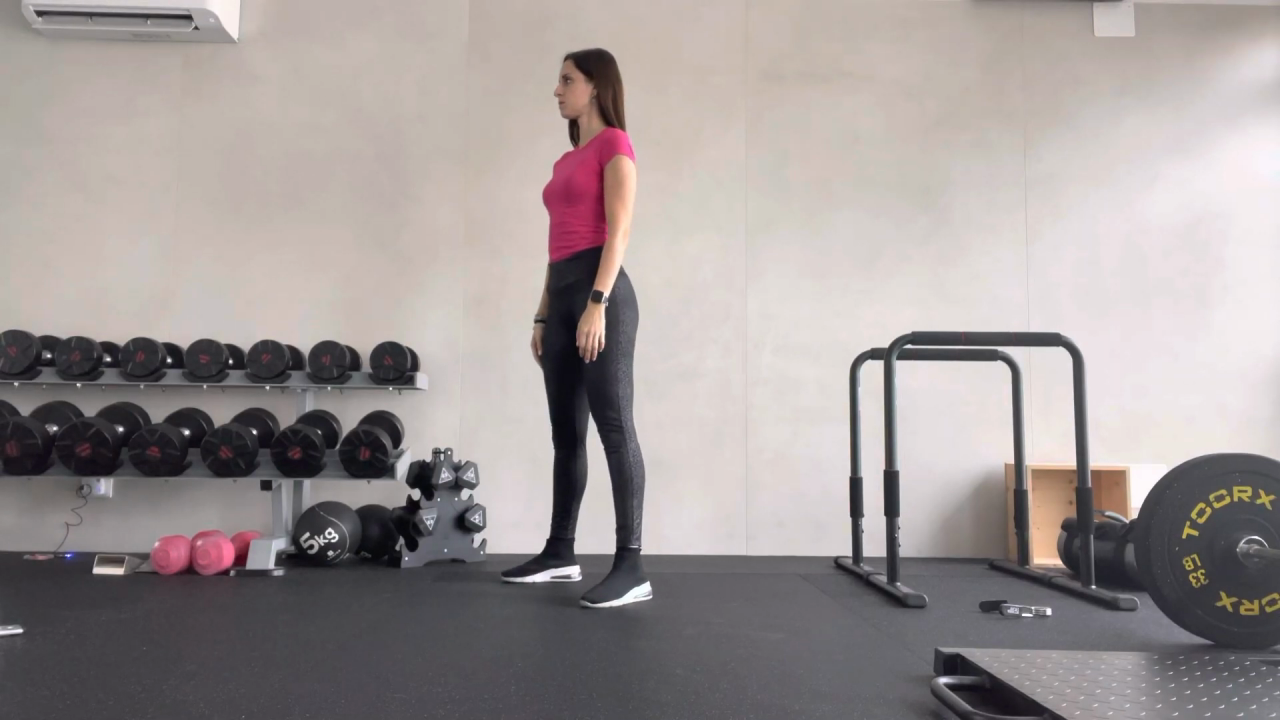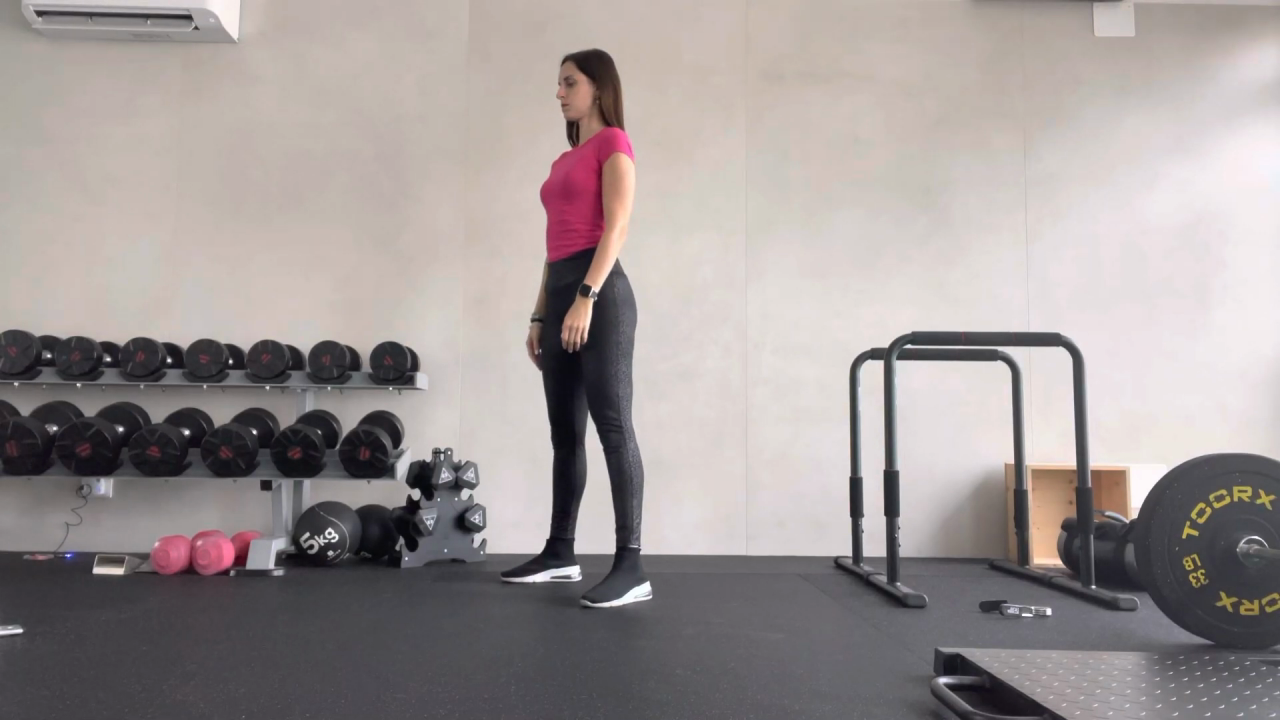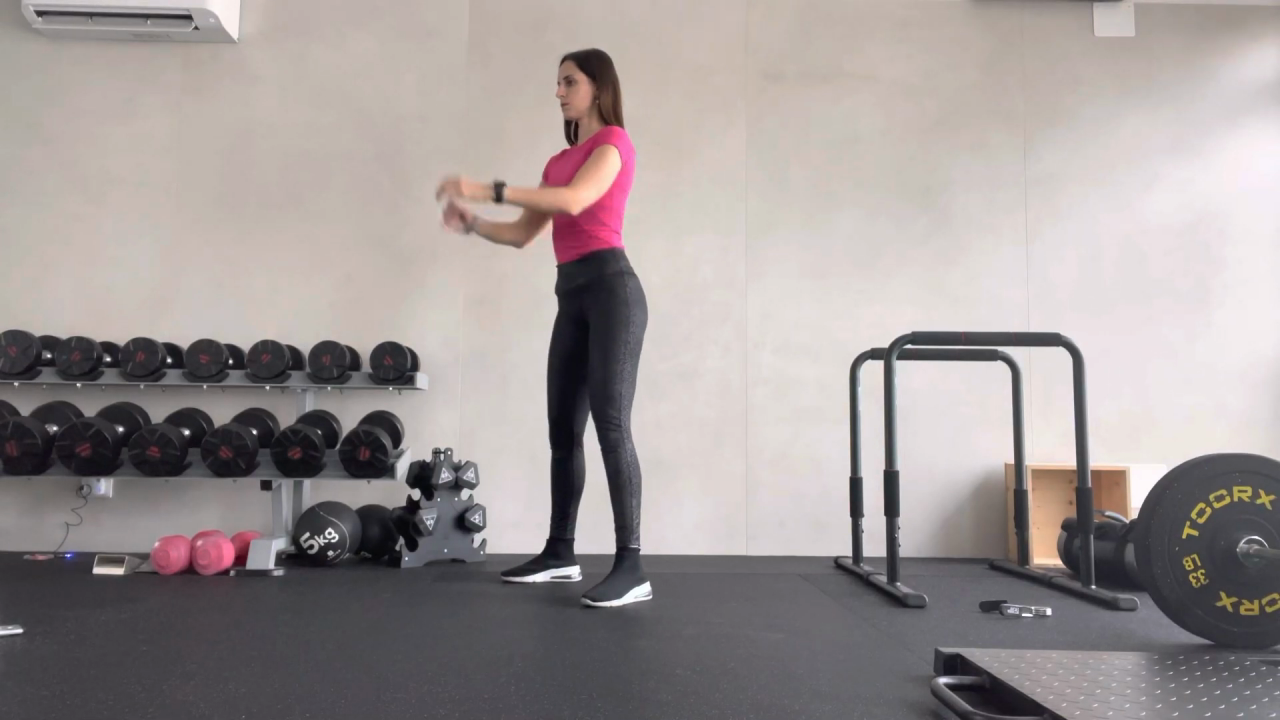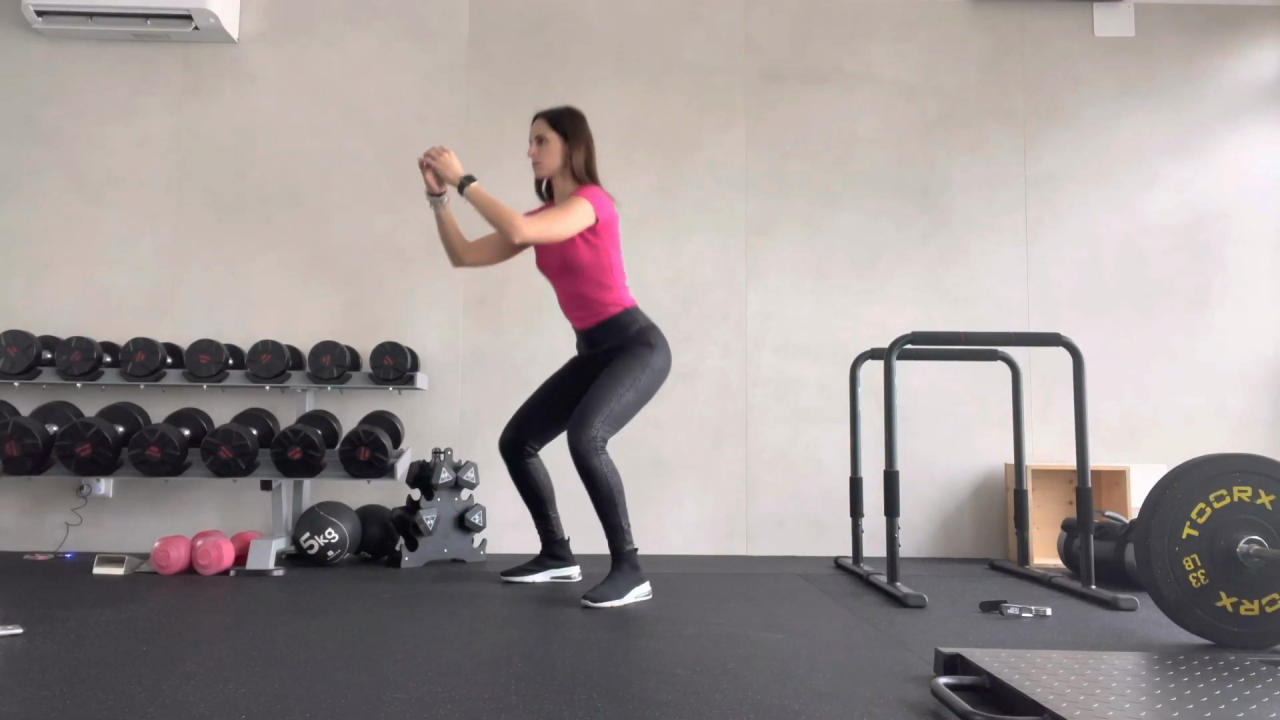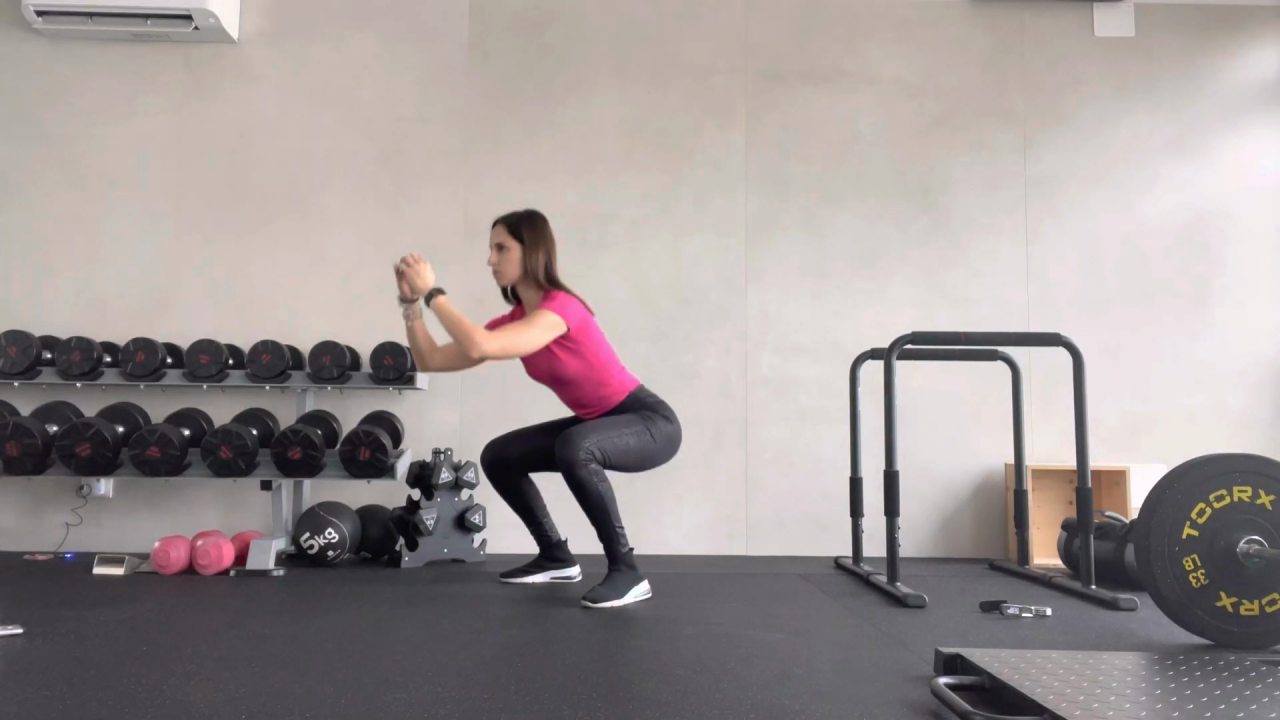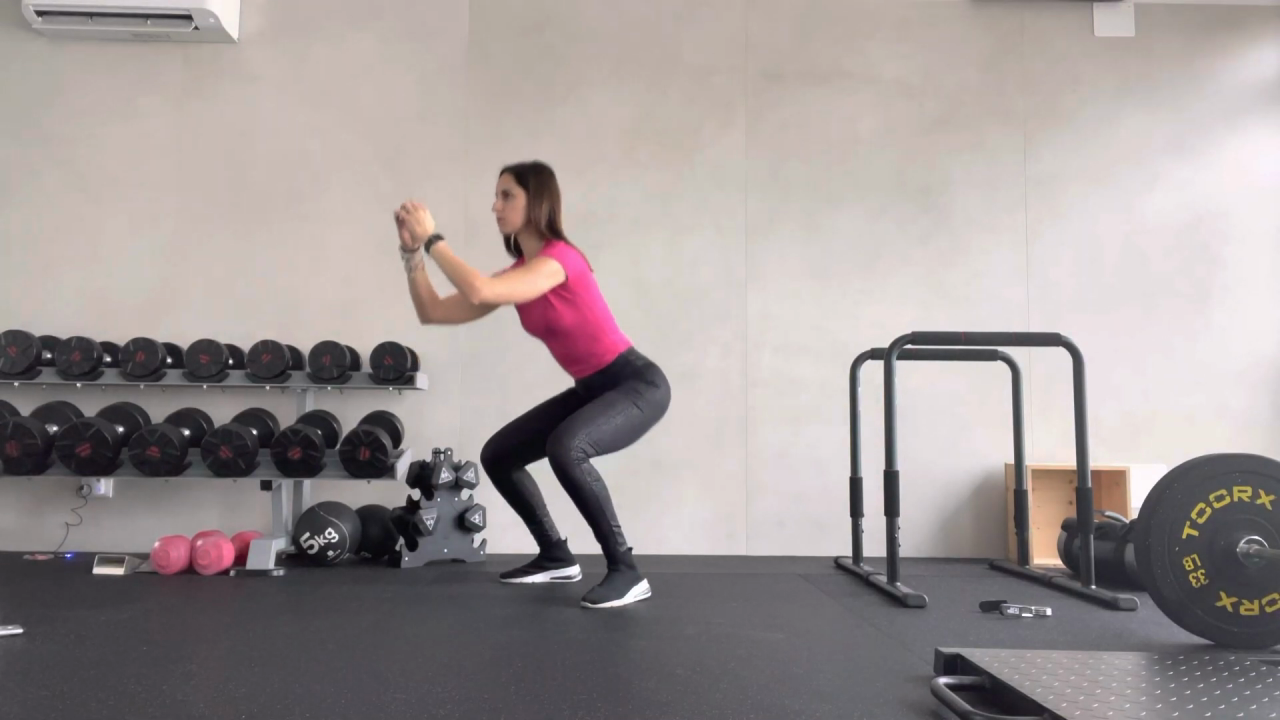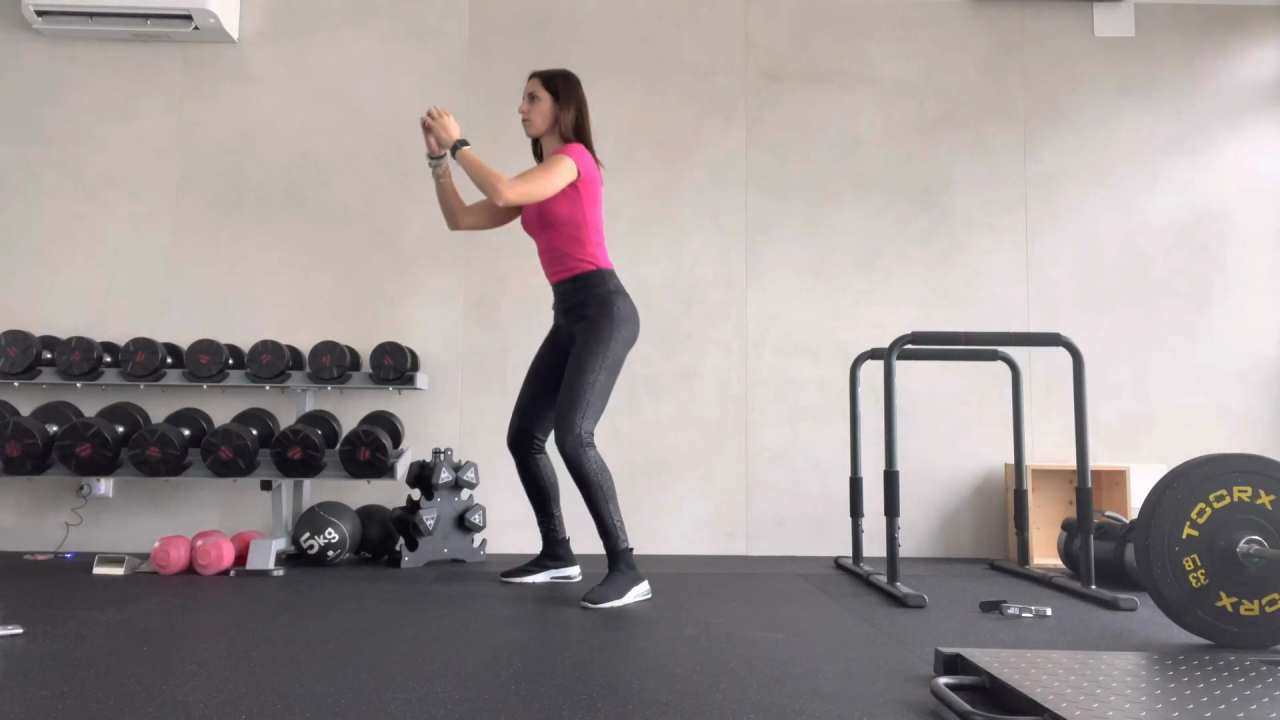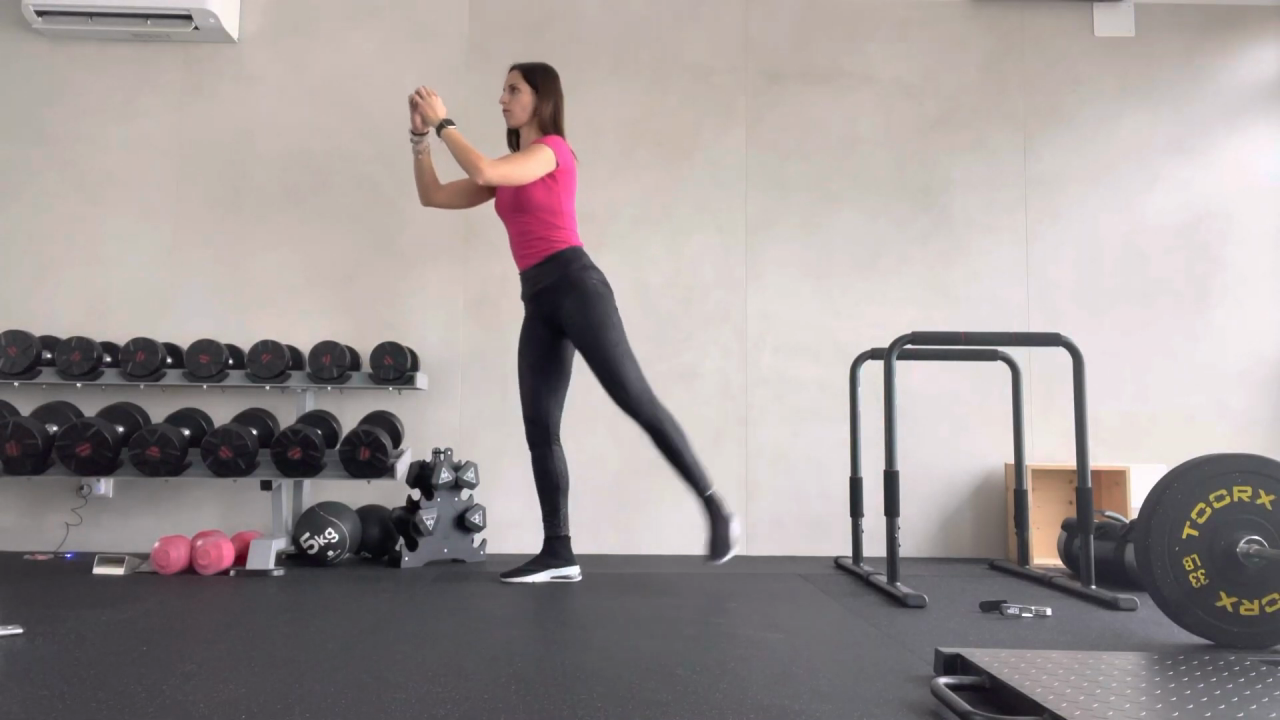
dt=0.4s
person 1, frame 1
left shoulder: (614, 144)
right shoulder: (567, 160)
left elbow: (619, 231)
left wrist: (597, 304)
right wrist: (543, 316)
left hip: (599, 291)
right hip: (564, 295)
left knee: (614, 426)
right knee: (566, 431)
left ankle: (631, 566)
right ankle: (560, 551)
person 1, frame 2
left shoulder: (613, 144)
right shoulder: (564, 160)
left elbow: (615, 228)
left wrist: (586, 299)
right wrist: (541, 315)
left hip: (599, 291)
right hip: (563, 295)
left knee: (612, 425)
right knee: (565, 430)
left ankle: (631, 566)
right ankle: (560, 550)
person 1, frame 3
left shoulder: (613, 142)
right shoulder: (560, 161)
left elbow: (573, 203)
right elbow: (521, 233)
left wrist: (491, 190)
right wrist: (472, 220)
left hip: (611, 290)
right hip: (572, 296)
left knee: (611, 427)
right knee: (563, 429)
left ankle: (631, 567)
right ankle: (560, 552)
person 1, frame 4
left shoulder: (589, 199)
right shoulder: (541, 217)
left elbow: (517, 231)
right elbow: (462, 255)
left wrist: (464, 181)
right wrist: (438, 195)
left hip: (638, 347)
right hip: (595, 353)
left knee: (586, 436)
right knee: (515, 441)
left ankle: (629, 569)
right ankle: (557, 555)
person 1, frame 5
left shoulder: (559, 308)
right shoulder: (517, 320)
left elbow: (480, 349)
right elbow: (431, 360)
left wrist: (432, 291)
right wrist: (411, 300)
left hip: (650, 423)
right hip: (600, 424)
left knee: (573, 447)
right knee: (497, 457)
left ankle: (626, 570)
right ankle: (556, 555)
person 1, frame 6
left shoulder: (560, 257)
right shoulder: (520, 273)
left elbow: (480, 293)
right elbow: (432, 312)
left wrist: (434, 236)
right wrist: (413, 252)
left hip: (637, 384)
right hip: (593, 388)
left knee: (565, 448)
right knee: (498, 455)
left ankle: (626, 570)
right ankle: (556, 554)
person 1, frame 7
left shoulder: (574, 158)
right shoulder: (538, 178)
left elbow: (502, 192)
right elbow: (460, 218)
left wrist: (458, 143)
right wrist: (438, 158)
left hip: (601, 305)
right hip: (569, 313)
left knee: (572, 435)
right knee: (523, 438)
left ankle: (626, 570)
right ankle: (558, 554)
person 1, frame 8
left shoulder: (553, 150)
right shoulder: (505, 166)
left elbow: (484, 173)
right elbow: (434, 196)
left wrist: (444, 124)
right wrist: (423, 137)
left hip: (577, 285)
right hip: (538, 300)
left knee: (633, 397)
right knee: (540, 430)
left ankle: (716, 509)
right ankle: (557, 554)
